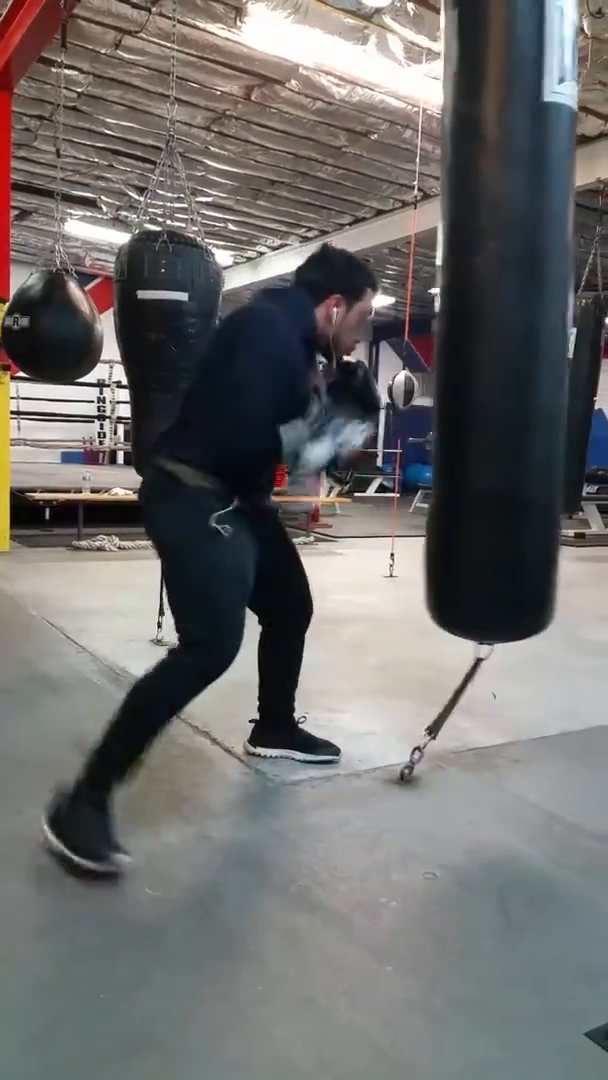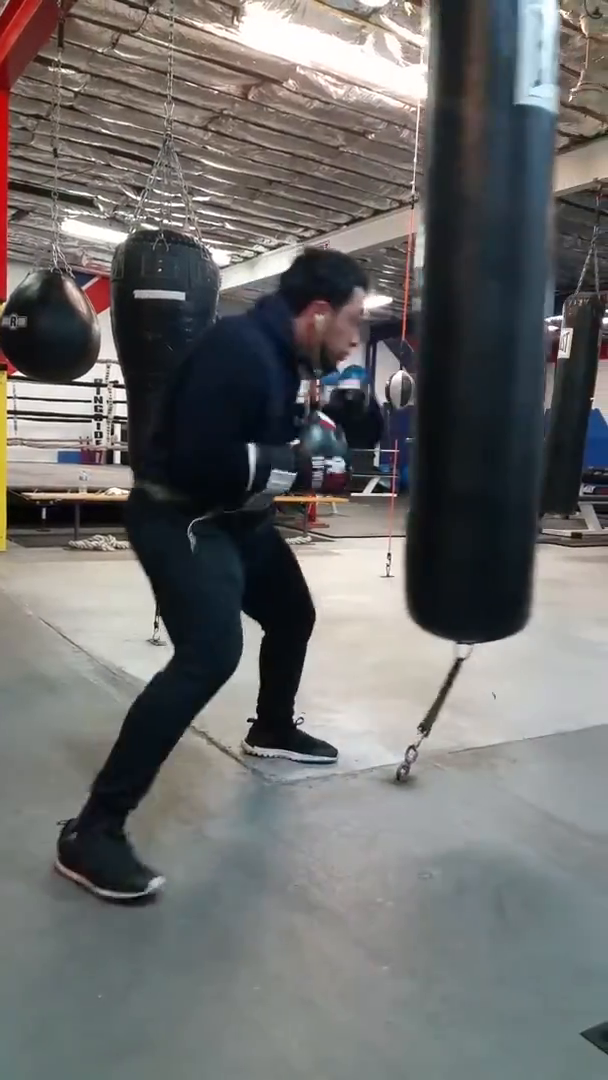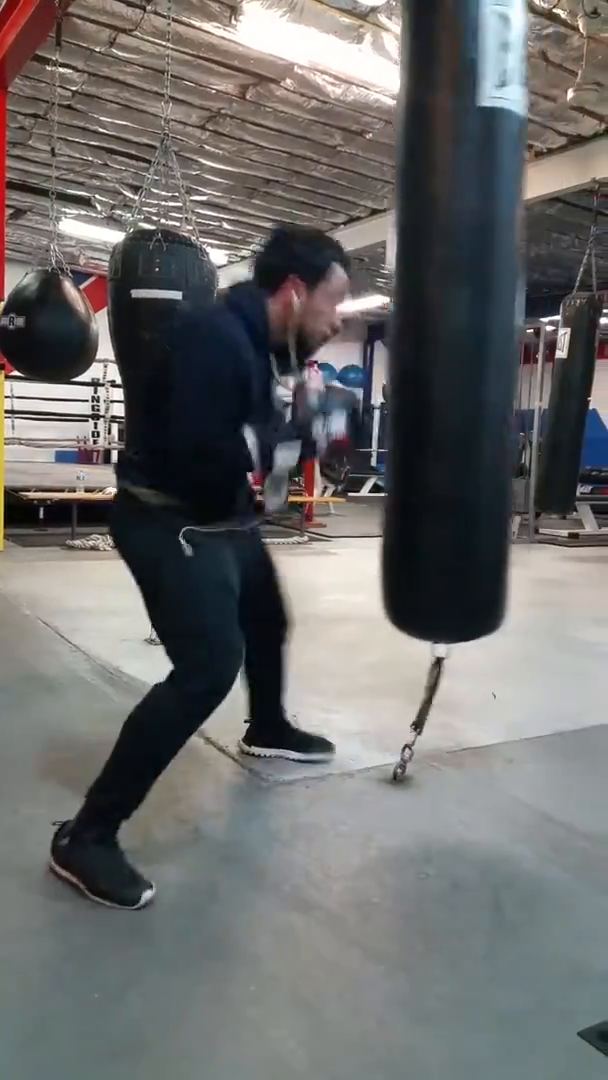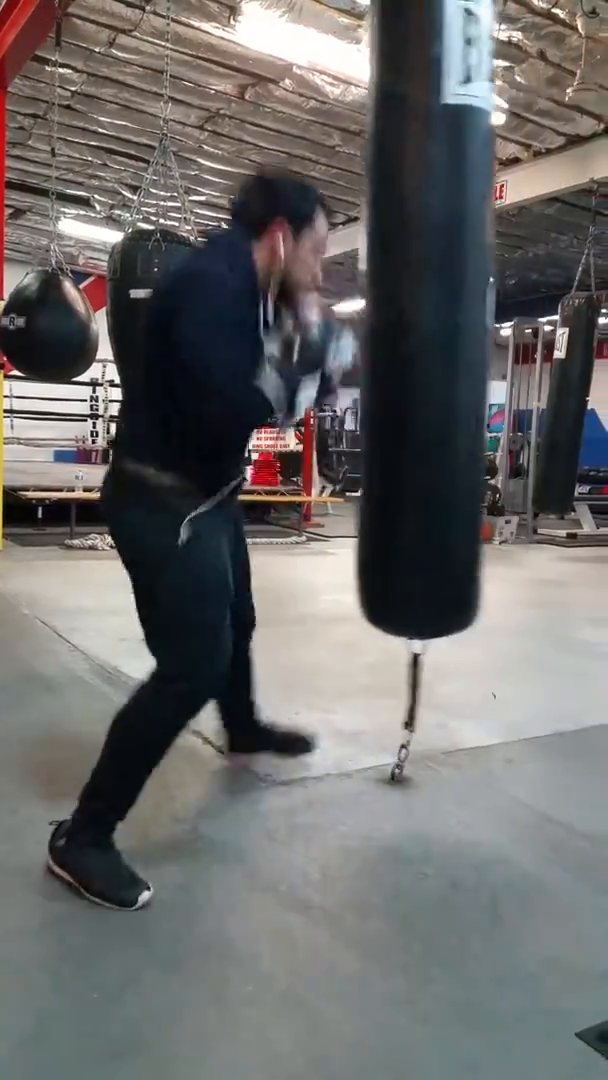
dt=0.1s
person 1, frame 1
left shoulder: (283, 335)
right shoulder: (271, 330)
left elbow: (286, 425)
right elbow: (242, 432)
left hip: (233, 498)
right hip: (192, 495)
left knee: (291, 608)
right knee: (208, 647)
left ankle: (275, 728)
right ankle: (85, 800)
person 1, frame 2
left shoulder: (283, 352)
right shoulder: (241, 348)
right elbow: (203, 459)
left wrist: (306, 446)
right wrist: (285, 466)
left hip: (227, 512)
right hip: (177, 516)
left knee: (293, 613)
right knee: (208, 655)
left ankle: (273, 730)
right ankle: (92, 832)
person 1, frame 3
left shoulder: (263, 339)
right shoulder: (217, 336)
right elbow: (196, 453)
left hip: (215, 516)
right hip: (165, 519)
left knee: (265, 621)
right knee: (208, 666)
left ankle: (267, 729)
right ankle: (86, 836)
person 1, frame 4
left shoulder: (232, 285)
right shoulder: (211, 283)
right elbow: (226, 406)
left wrist: (296, 371)
right wrist: (301, 370)
left hip: (198, 495)
right hip: (162, 502)
left knee: (230, 620)
right knee: (191, 662)
left ankle: (243, 727)
right ankle: (83, 838)
